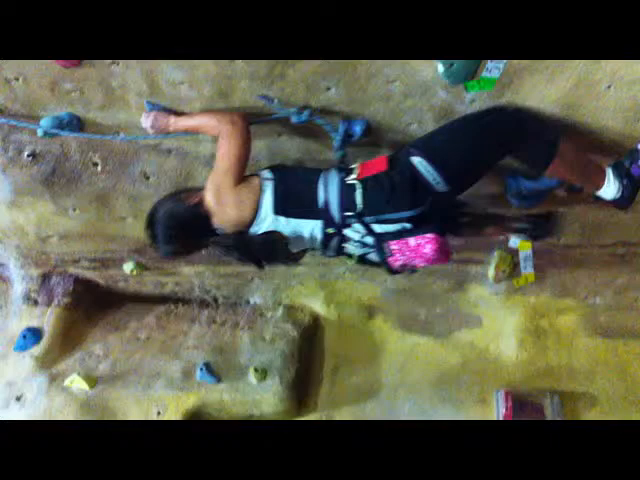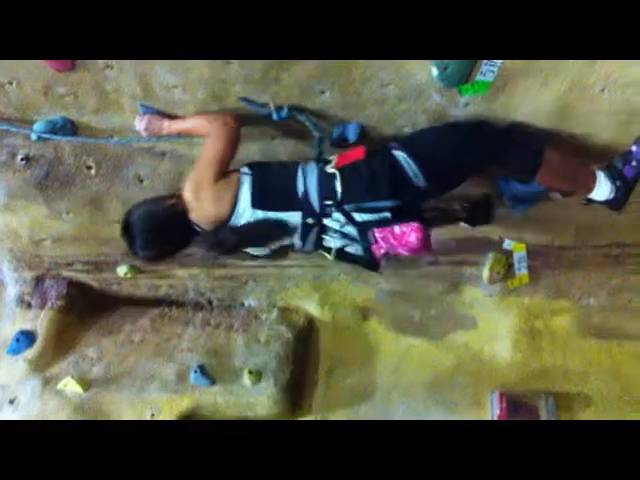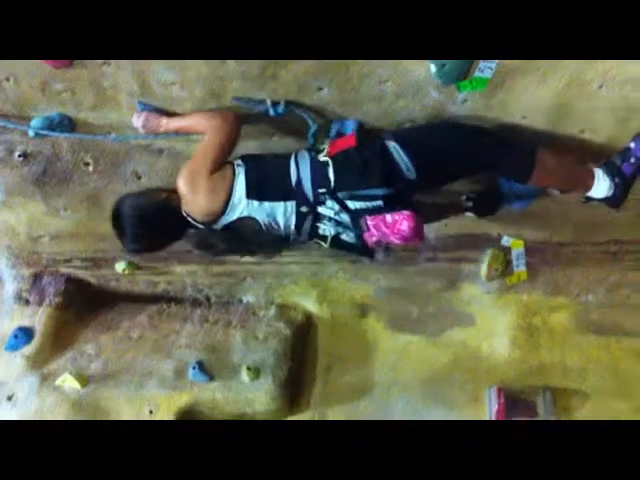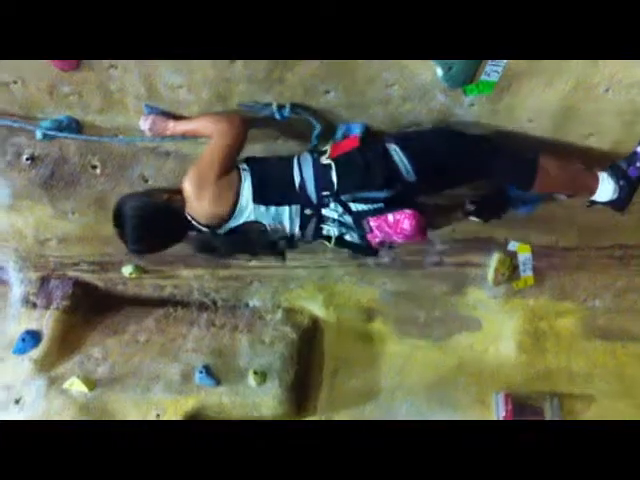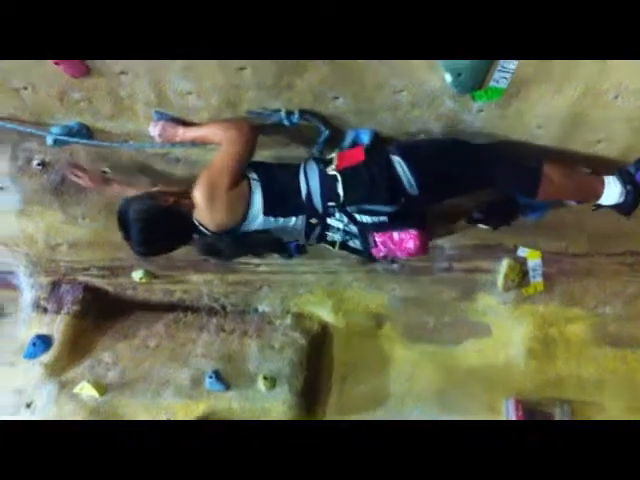
dt=0.2s
person 1, frame 1
left shoulder: (240, 238)
right shoulder: (223, 195)
right elbow: (231, 123)
right wrist: (176, 122)
right hip: (386, 191)
right knee: (511, 123)
person 1, frame 2
left shoulder: (213, 237)
right shoulder: (203, 194)
right elbow: (225, 123)
right wrist: (168, 125)
right hip: (365, 183)
right knee: (491, 137)
person 1, frame 3
left shoulder: (206, 236)
right shoulder: (195, 184)
right elbow: (227, 120)
right wrist: (168, 122)
left hip: (351, 227)
right hip: (353, 170)
right knee: (484, 144)
person 1, frame 4
left shoulder: (205, 237)
right shoulder: (202, 190)
right elbow: (231, 124)
right wrist: (175, 125)
left hip: (352, 225)
right hip: (353, 174)
right knee: (489, 155)
person 1, frame 5
left shoulder: (209, 240)
right shoulder: (212, 198)
left elbow: (155, 196)
right elbow: (242, 131)
right wrist: (186, 132)
left hip: (359, 231)
right hip: (358, 184)
right knee: (489, 162)
